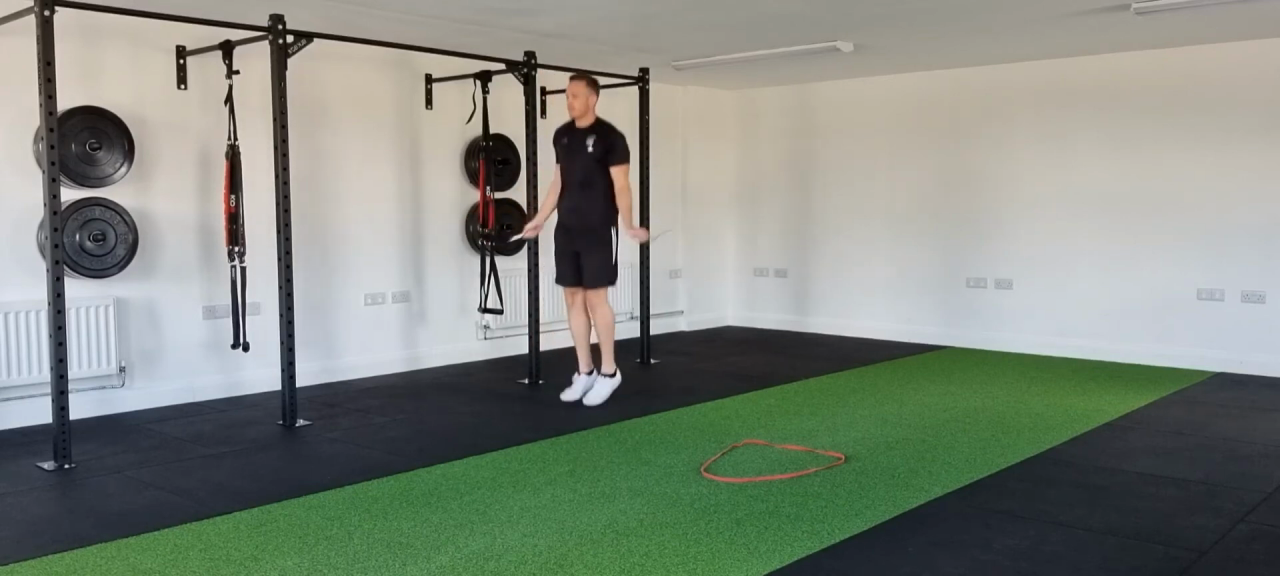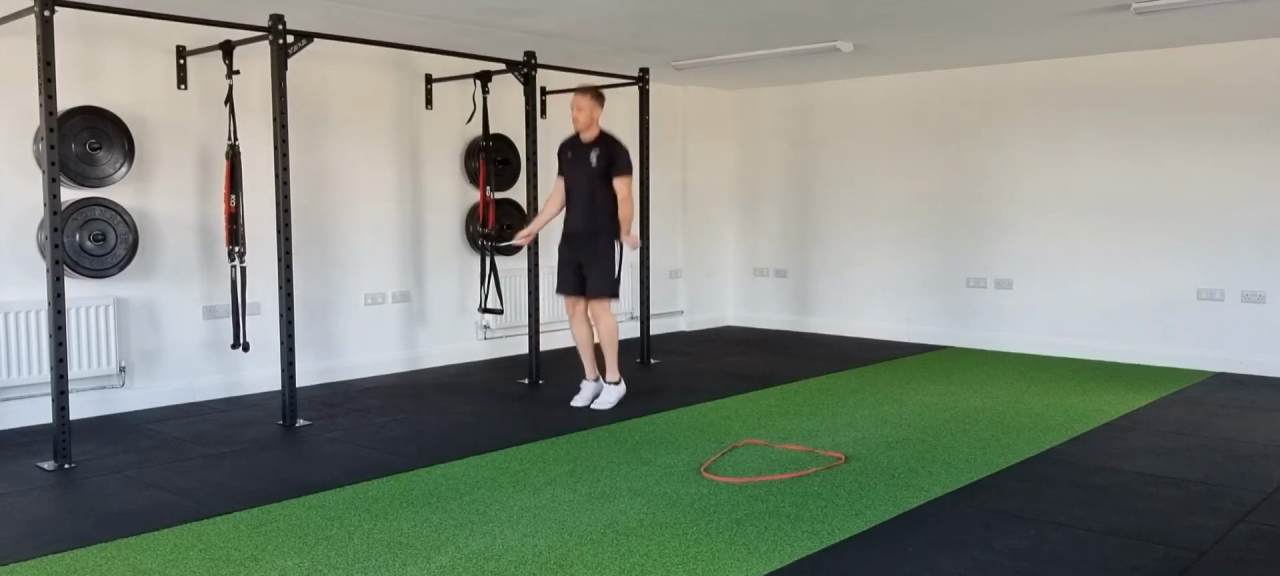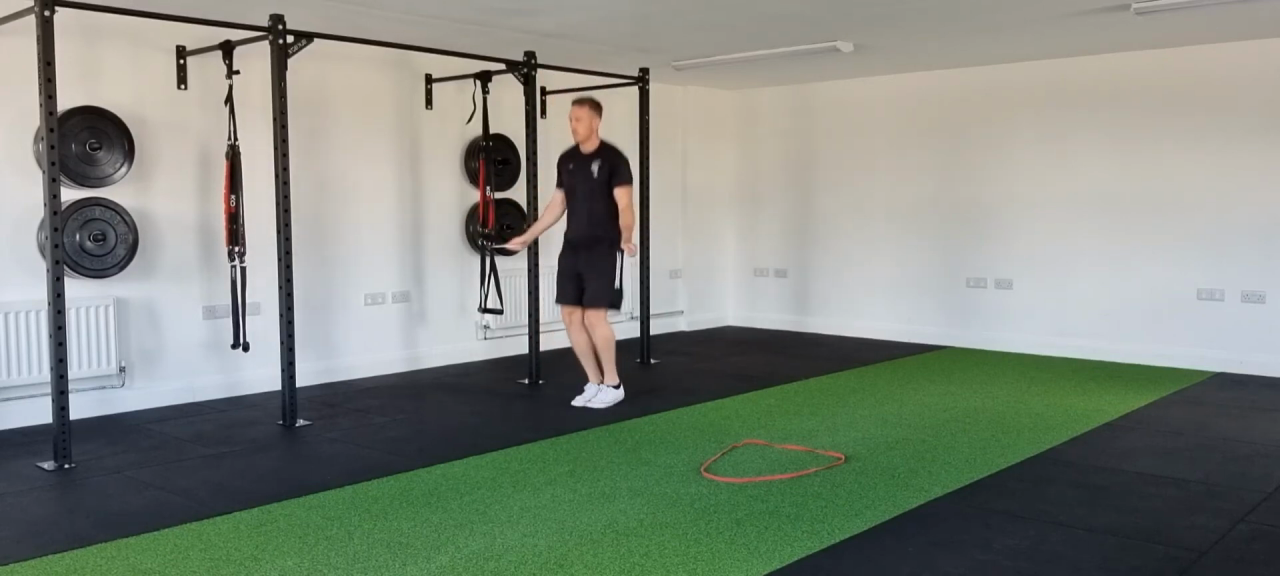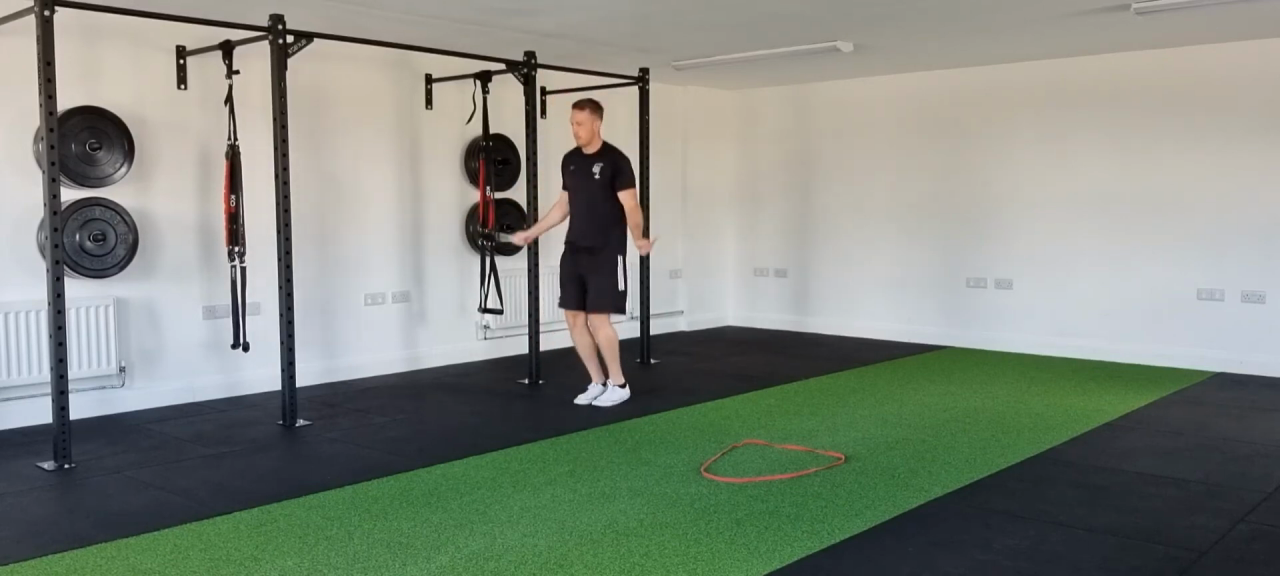
dt=0.4s
person 1, frame 1
left shoulder: (609, 136)
right shoulder: (561, 136)
left elbow: (620, 184)
left wrist: (629, 224)
right wrist: (540, 218)
left hip: (599, 229)
right hip: (567, 229)
left knee: (596, 297)
right knee: (573, 297)
left ankle: (609, 371)
right ankle: (585, 371)
person 1, frame 2
left shoulder: (613, 150)
right shoulder: (566, 148)
left elbow: (624, 196)
left wrist: (626, 232)
right wrist: (531, 229)
left hip: (602, 242)
right hip: (571, 241)
left knee: (599, 309)
right knee: (574, 310)
left ankle: (613, 381)
right ankle: (592, 378)
person 1, frame 3
left shoulder: (614, 160)
right shoulder: (566, 160)
left elbow: (625, 206)
right elbow: (557, 205)
left wrist: (626, 239)
right wrist: (528, 236)
left hip: (603, 250)
right hip: (572, 250)
left knee: (594, 318)
right knee: (571, 318)
left ankle: (612, 384)
right ankle: (595, 379)
person 1, frame 4
left shoulder: (616, 161)
right shoulder: (569, 160)
left elbow: (630, 207)
left wrist: (639, 240)
right wrist: (534, 231)
left hip: (606, 253)
right hip: (574, 251)
left knee: (599, 320)
right knee: (574, 319)
left ankle: (618, 384)
right ankle: (598, 381)
